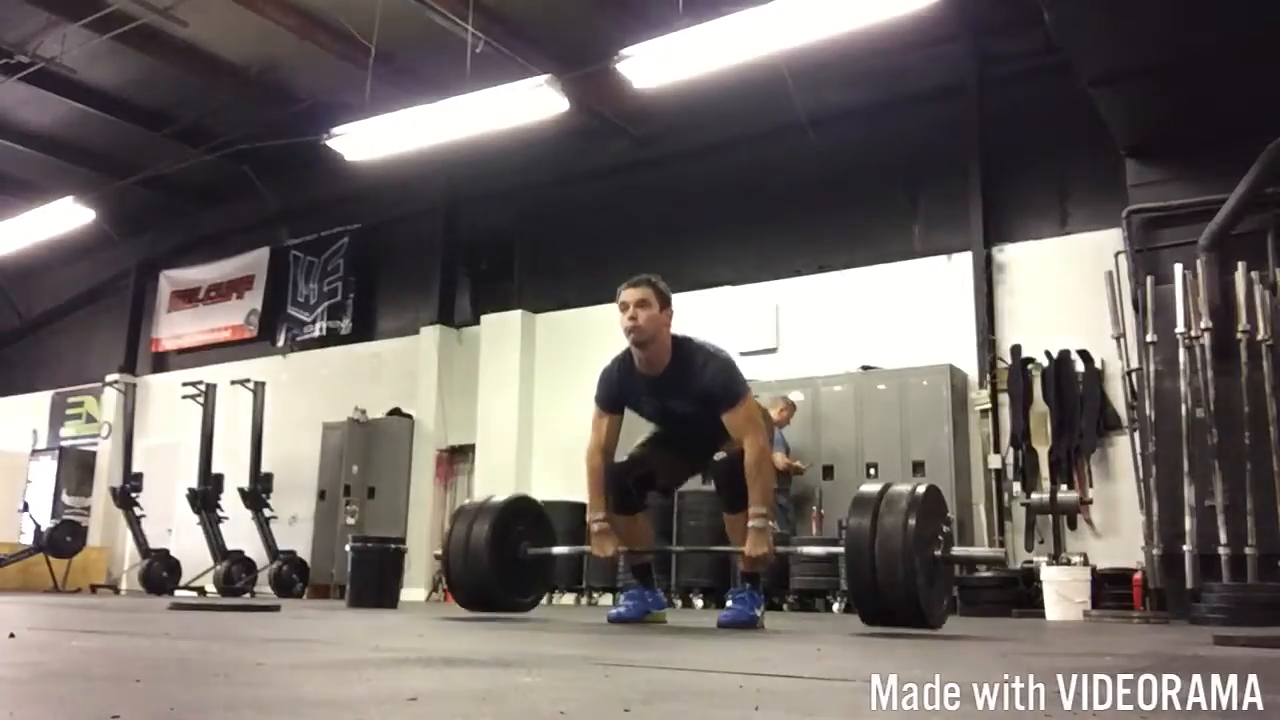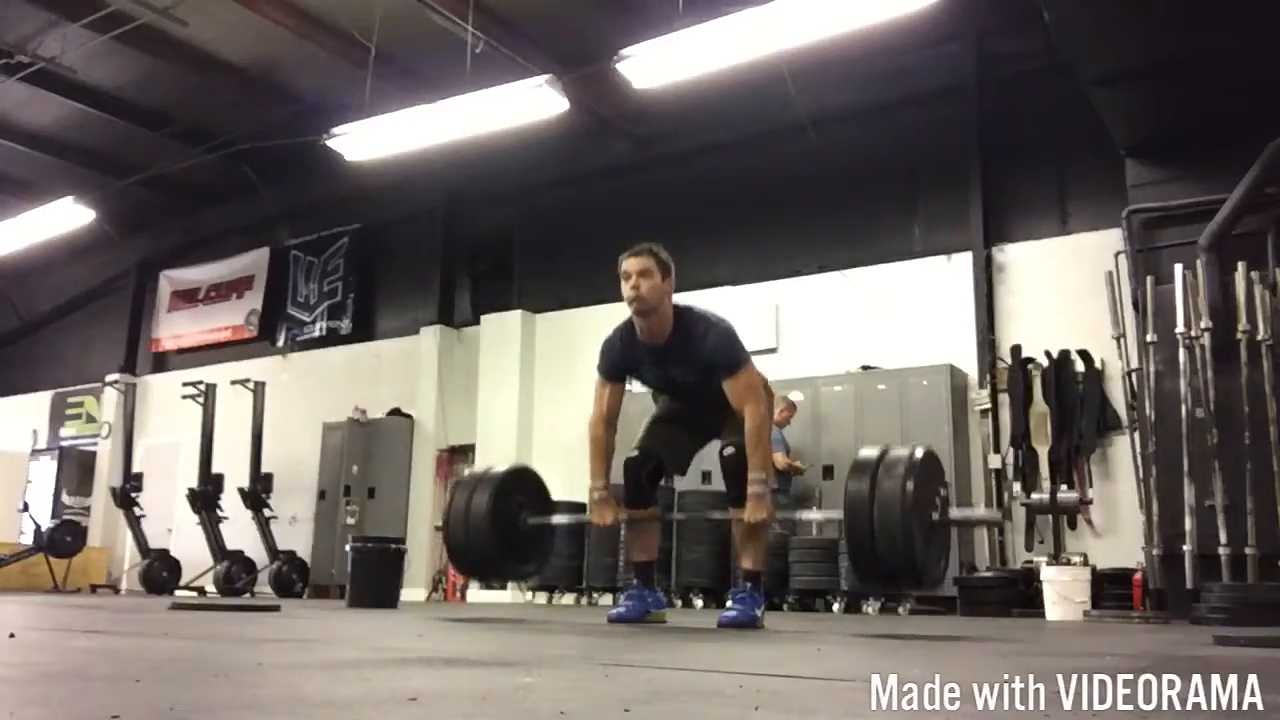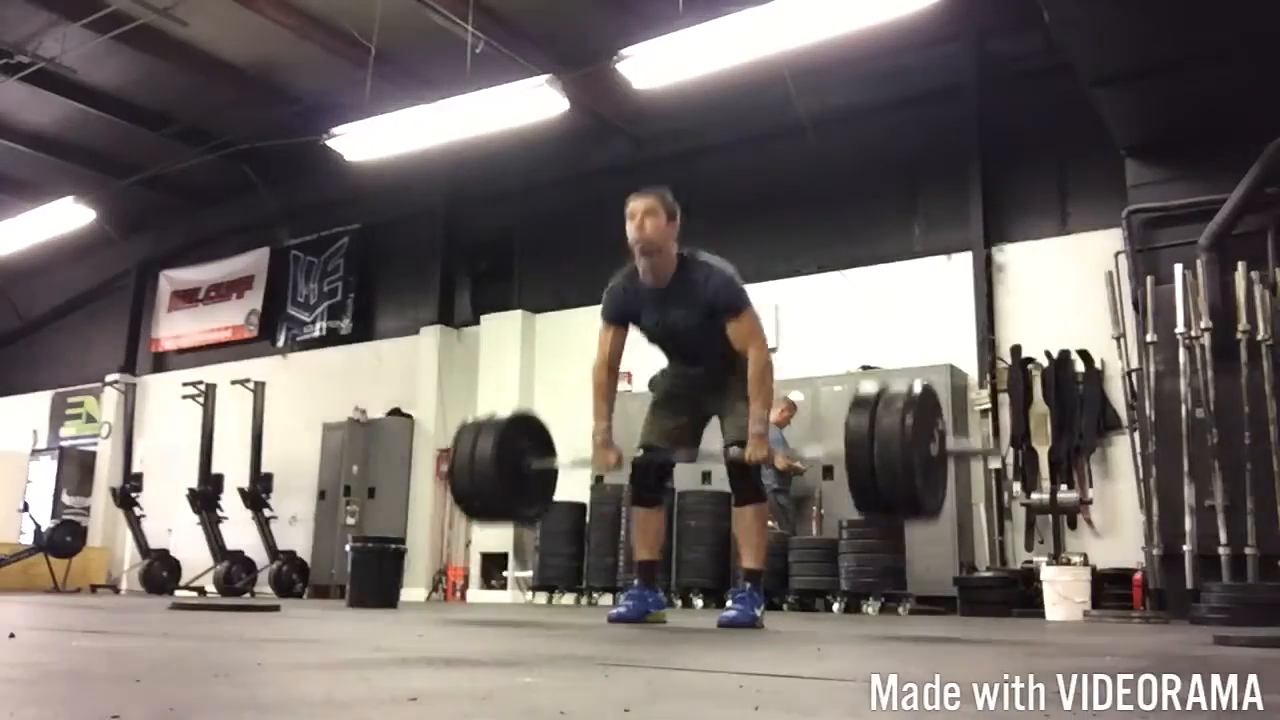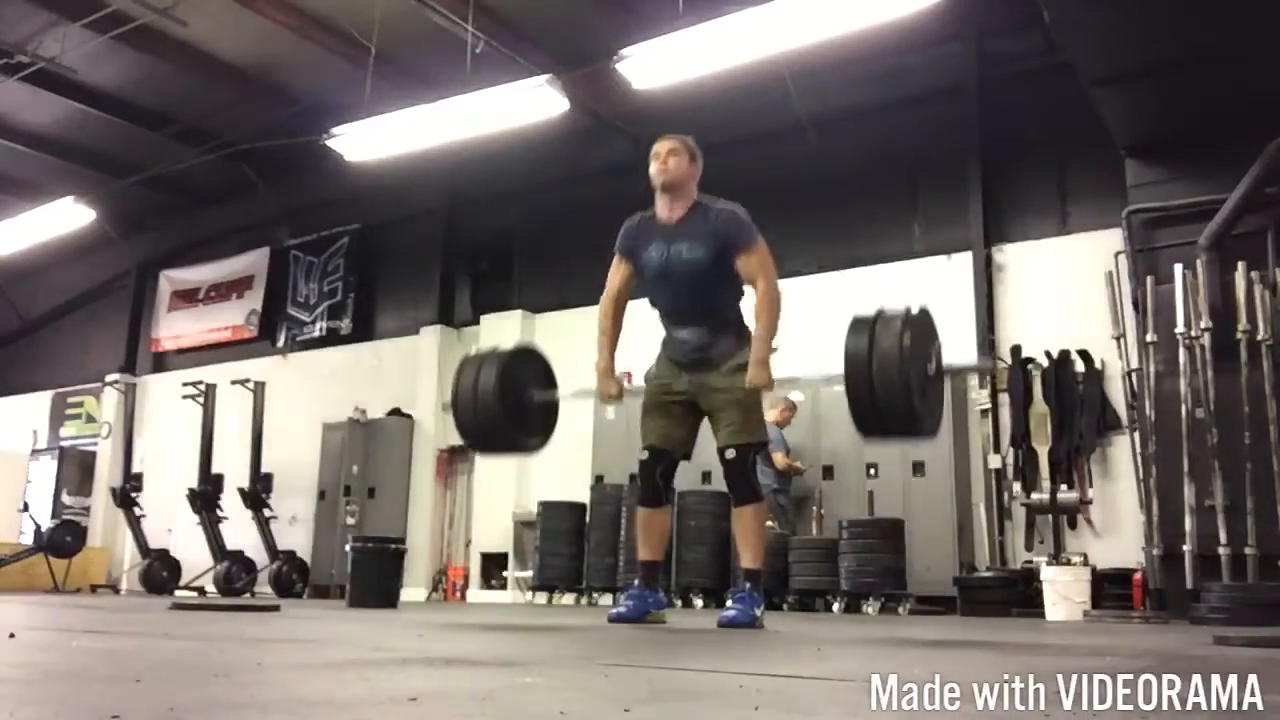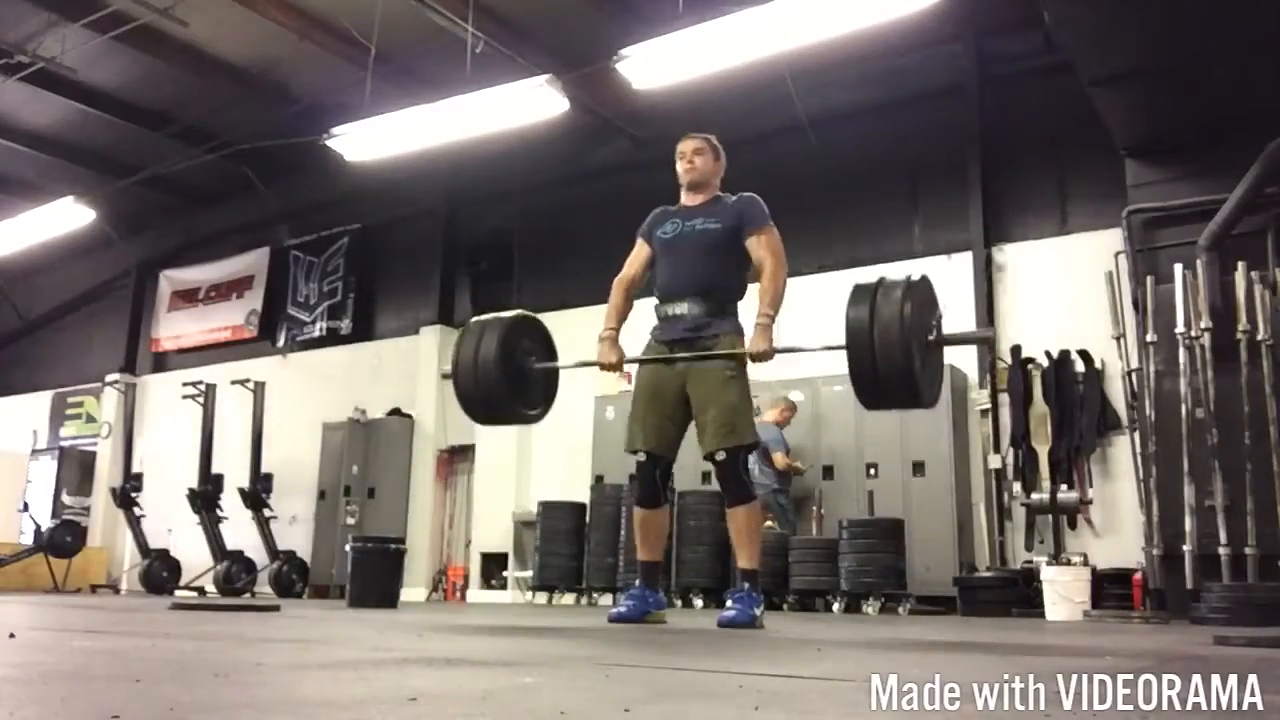
dt=0.2s
person 1, frame 1
left shoulder: (709, 365)
right shoulder: (616, 375)
left elbow: (755, 442)
right elbow: (599, 451)
left wrist: (759, 525)
right wrist: (599, 523)
left hip: (730, 435)
right hip: (678, 438)
left knee: (730, 469)
right knee: (621, 476)
left ankle: (748, 593)
right ankle: (646, 591)
person 1, frame 2
left shoulder: (710, 334)
right shoulder: (618, 345)
left elbow: (754, 410)
right elbow: (602, 421)
left wrist: (759, 493)
right wrist: (599, 493)
left hip: (736, 402)
right hip: (681, 407)
left knee: (736, 463)
right knee: (638, 470)
left ankle: (749, 594)
right ankle: (645, 591)
person 1, frame 3
left shoulder: (712, 278)
right shoulder: (623, 290)
left elbow: (756, 351)
right elbow: (605, 364)
left wrist: (758, 431)
right wrist: (602, 436)
left hip: (733, 375)
right hip: (682, 378)
left knee: (743, 464)
right knee: (646, 469)
left ankle: (749, 594)
right ankle: (646, 590)
person 1, frame 4
left shoulder: (725, 219)
right shoulder: (636, 231)
left elbow: (765, 284)
right elbow: (612, 300)
left wrist: (760, 358)
right wrist: (605, 366)
left hip: (727, 358)
right hip: (673, 362)
left knee: (738, 465)
right knee: (652, 470)
left ankle: (749, 593)
right ankle: (648, 590)
person 1, frame 5
left shoulder: (741, 208)
right shoulder: (659, 219)
left elbow: (772, 264)
right elbow: (626, 280)
left wrist: (762, 327)
right wrist: (609, 335)
left hip: (717, 344)
right hip: (661, 348)
left knee: (729, 465)
right knee: (649, 470)
left ankle: (748, 592)
right ankle: (648, 590)
